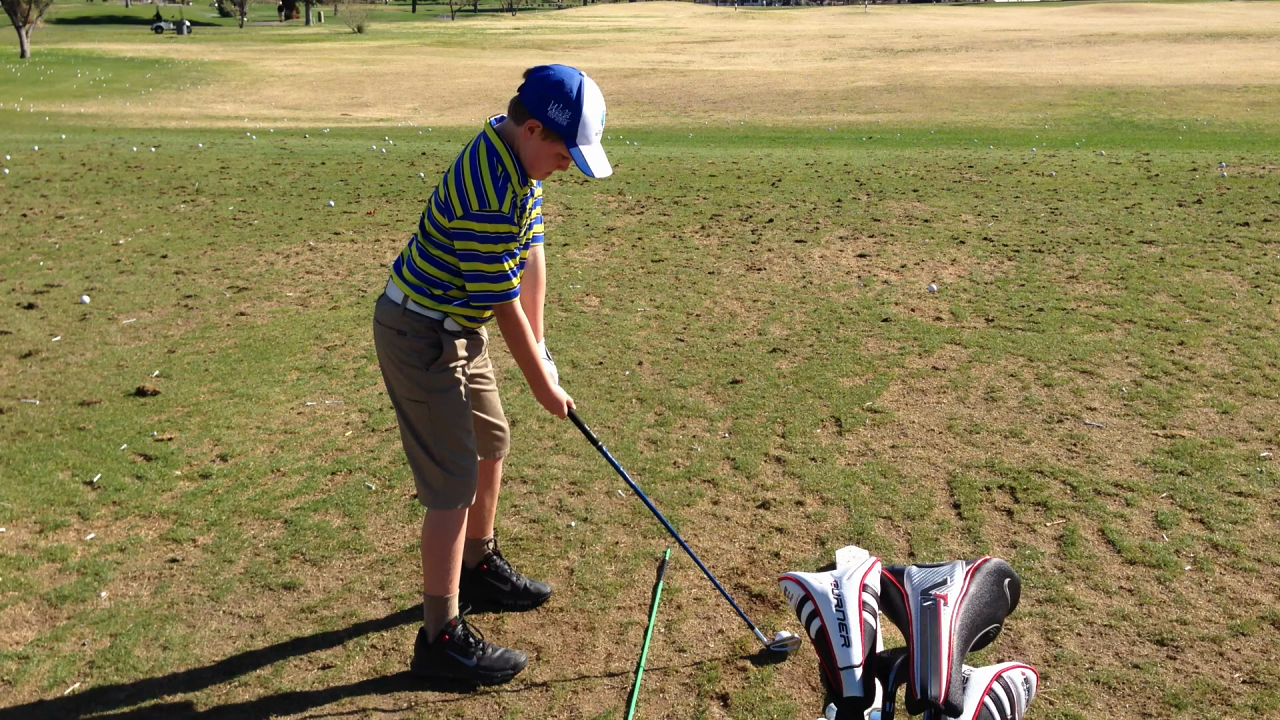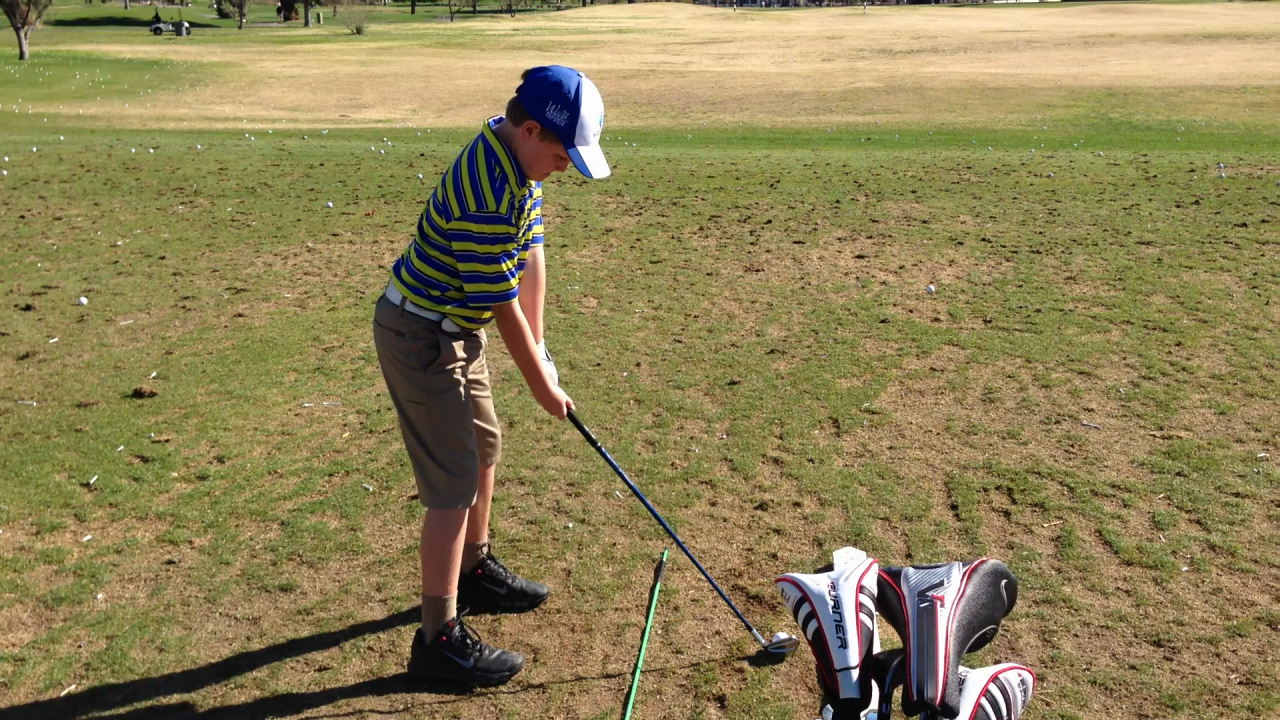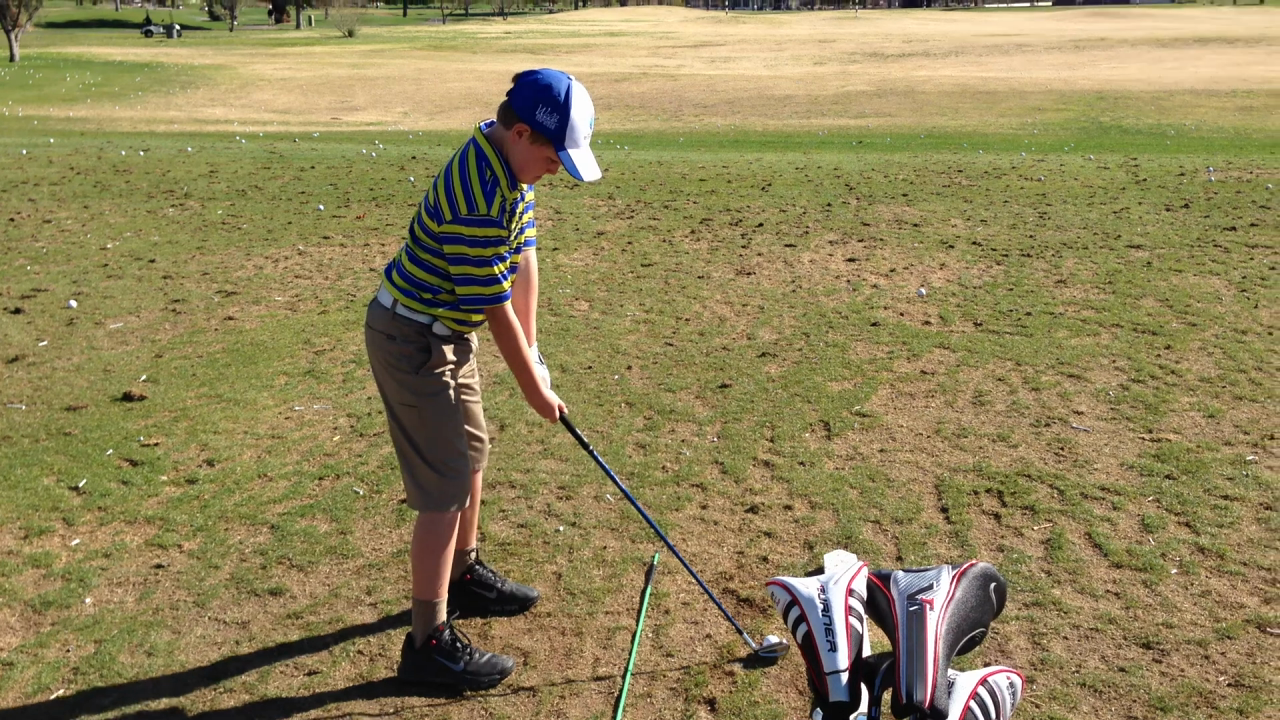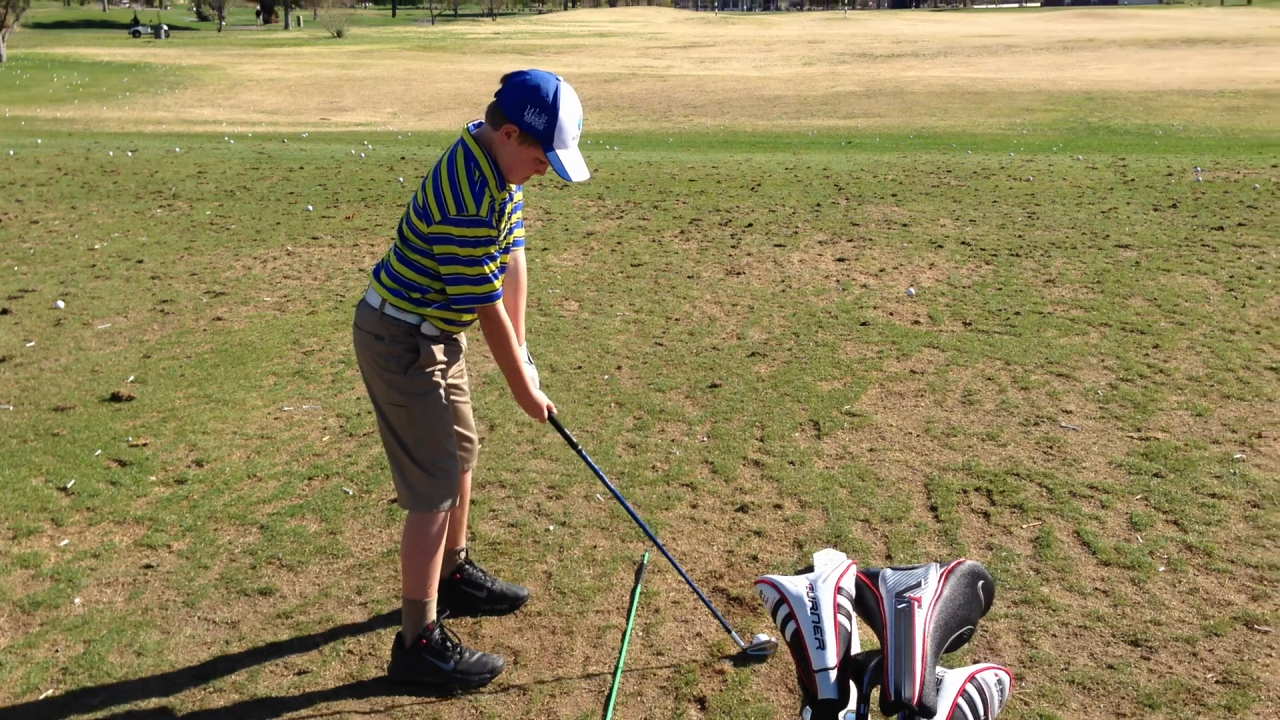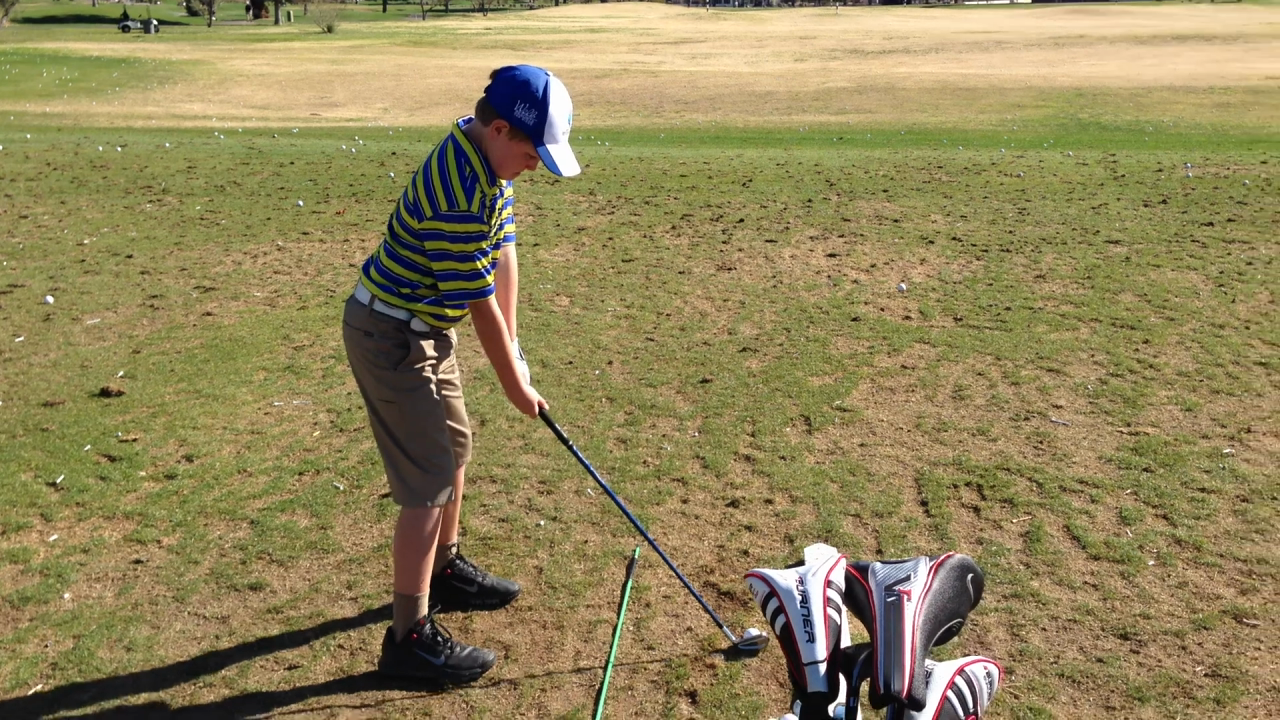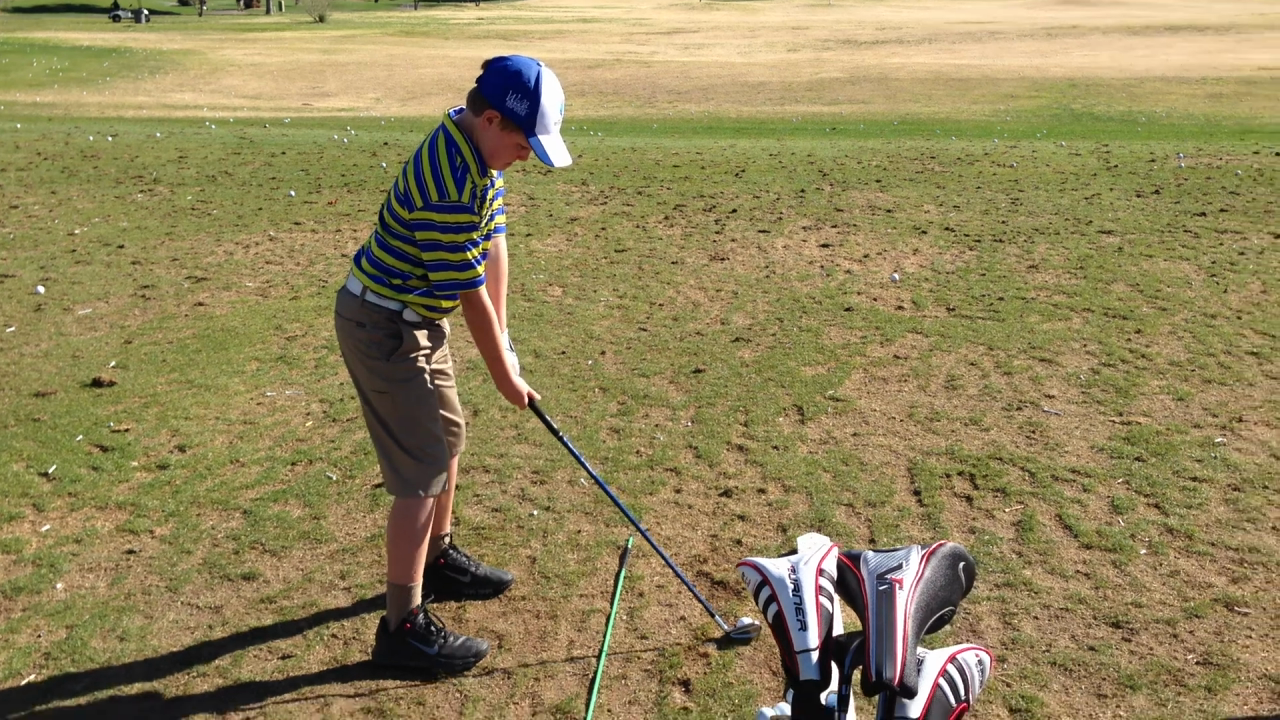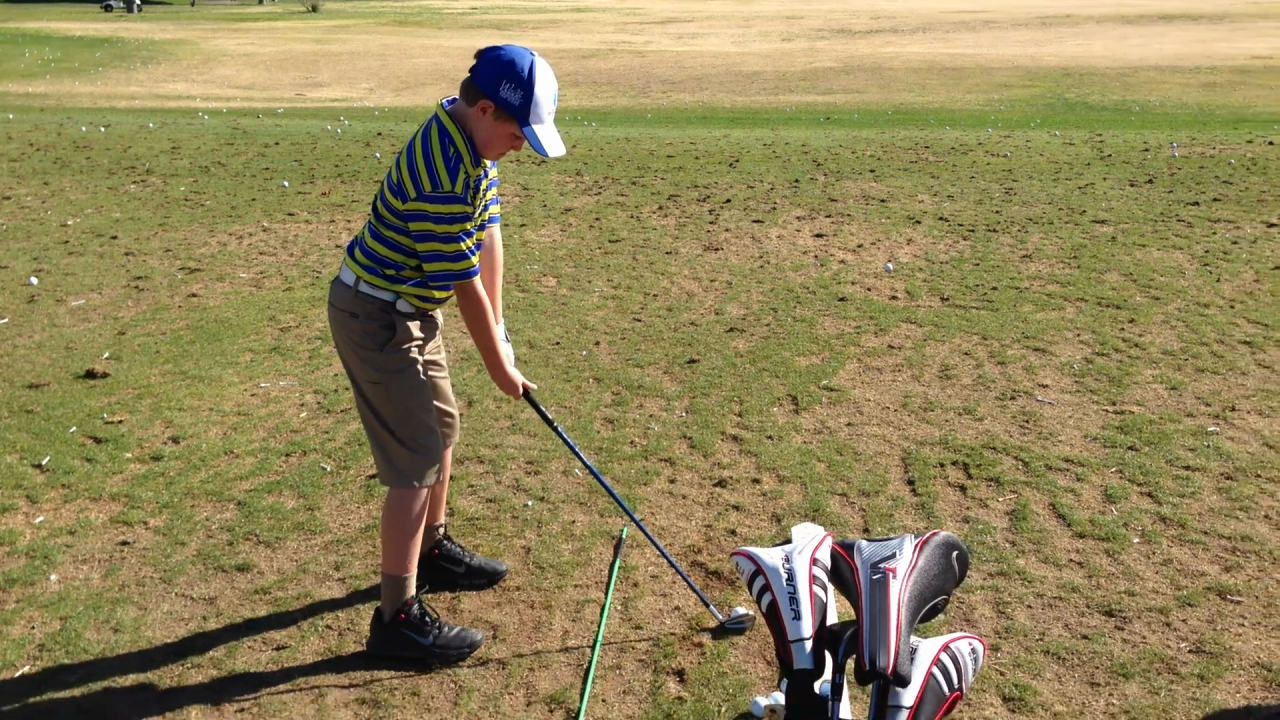
dt=0.1s
person 1, frame 1
left shoulder: (513, 154)
right shoulder: (490, 195)
left elbow: (532, 252)
right elbow: (504, 304)
left wrist: (540, 345)
right wrist: (541, 383)
left hip: (455, 326)
right hip: (422, 335)
left knee: (489, 443)
right knee: (452, 482)
left ankle: (481, 566)
right ankle: (441, 637)
person 1, frame 2
left shoulder: (512, 154)
right shoulder: (488, 193)
left elbow: (531, 253)
right elbow: (503, 305)
left wrist: (540, 346)
right wrist: (541, 384)
left hip: (454, 326)
right hip: (422, 336)
left knee: (482, 449)
right knee: (452, 483)
left ankle: (474, 571)
right ankle: (438, 639)
person 1, frame 3
left shoulder: (507, 162)
right shoulder: (480, 198)
left elbow: (524, 258)
right elbow: (496, 307)
left wrist: (533, 349)
right wrist: (532, 386)
left hip: (444, 331)
right hip: (413, 340)
left knee: (470, 453)
right knee: (443, 487)
left ankle: (462, 576)
right ankle: (428, 642)
person 1, frame 4
left shoulder: (496, 162)
right shoulder: (469, 196)
left elbow: (512, 258)
right elbow: (487, 306)
left wrist: (522, 350)
right wrist: (522, 387)
left hip: (433, 330)
right hip: (401, 340)
left knee: (459, 453)
right knee: (433, 486)
left ankle: (452, 575)
right ankle: (419, 641)
person 1, frame 5
left shoulder: (486, 158)
right shoulder: (460, 193)
left elbow: (504, 253)
right elbow: (480, 302)
left wrist: (514, 347)
right wrist: (514, 383)
left hip: (423, 326)
right hip: (391, 335)
left knee: (453, 447)
right knee: (428, 480)
left ankle: (444, 569)
right ankle: (410, 637)
person 1, frame 6
left shoulder: (477, 148)
right shoulder: (451, 182)
left elbow: (494, 244)
right elbow: (471, 293)
left wrist: (504, 338)
right wrist: (504, 374)
left hip: (415, 316)
right hip: (384, 326)
left knee: (446, 437)
right knee: (422, 470)
left ankle: (438, 558)
right ankle: (404, 626)
person 1, frame 7
left shoulder: (470, 139)
right shoulder: (444, 174)
left elbow: (489, 234)
right elbow: (465, 283)
left wrist: (499, 327)
right wrist: (498, 364)
left hip: (408, 308)
right hip: (376, 317)
left knee: (441, 428)
right knee: (415, 462)
left ankle: (431, 550)
right ankle: (398, 616)
